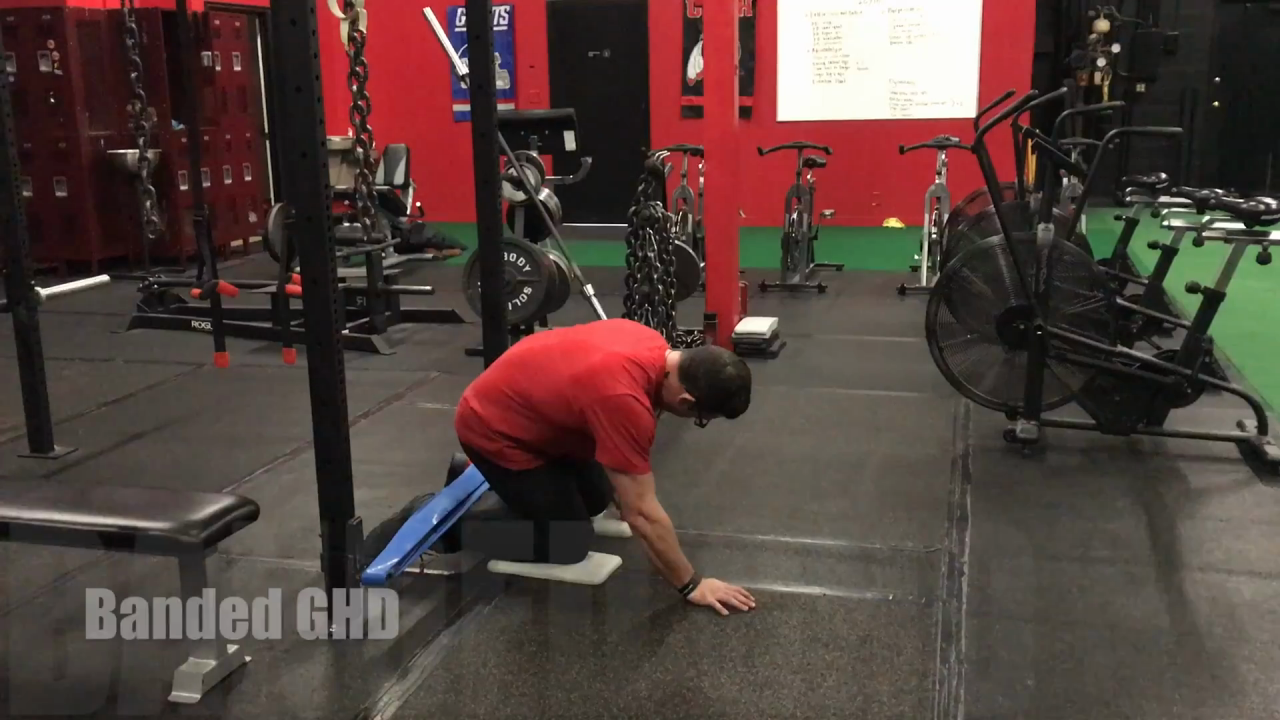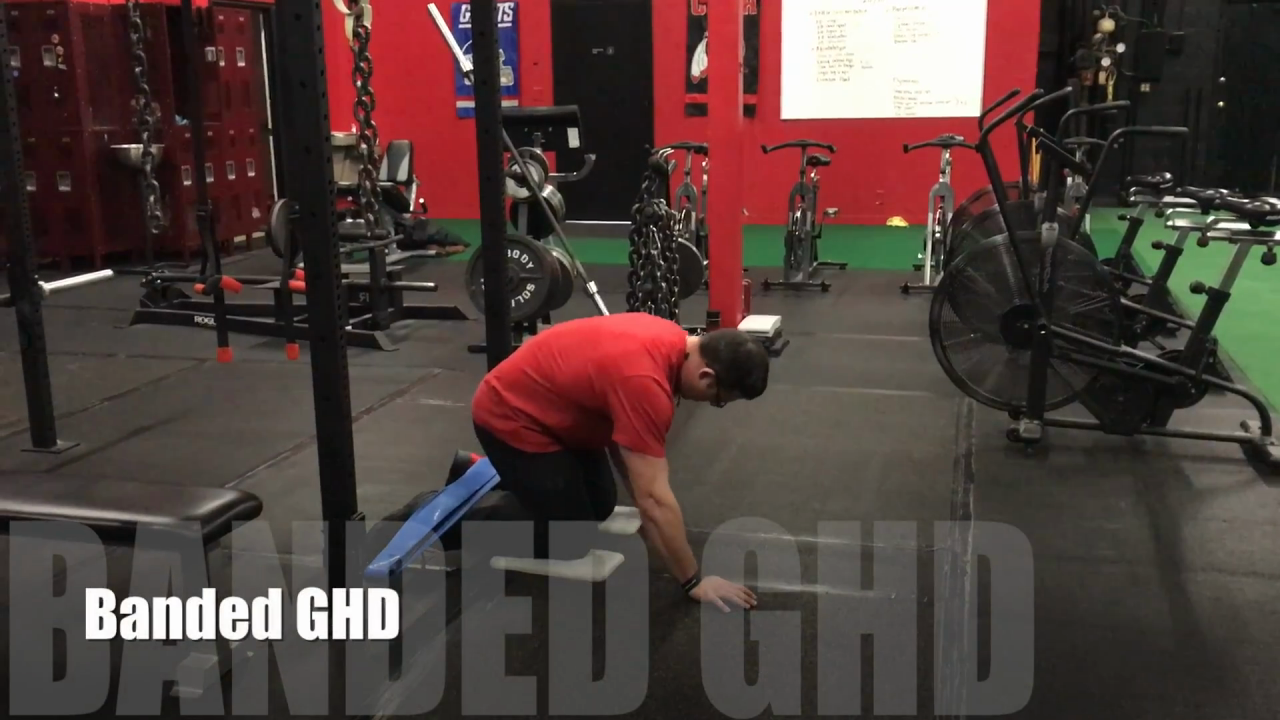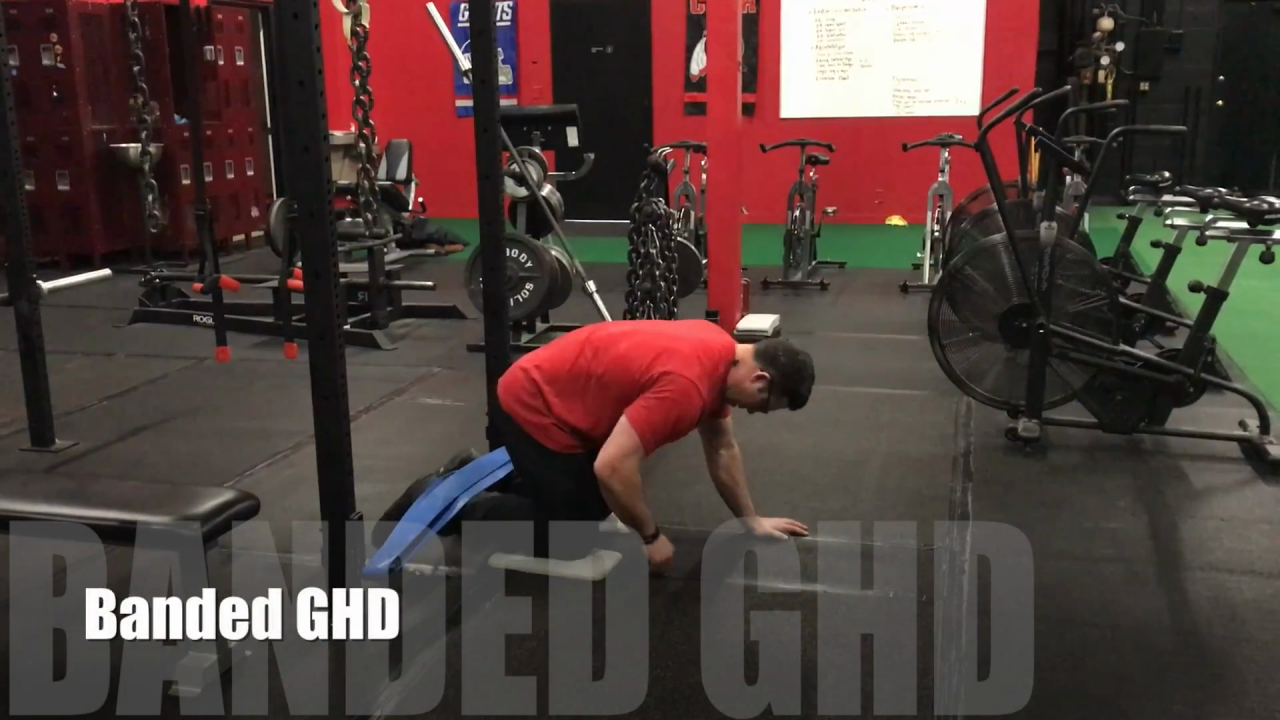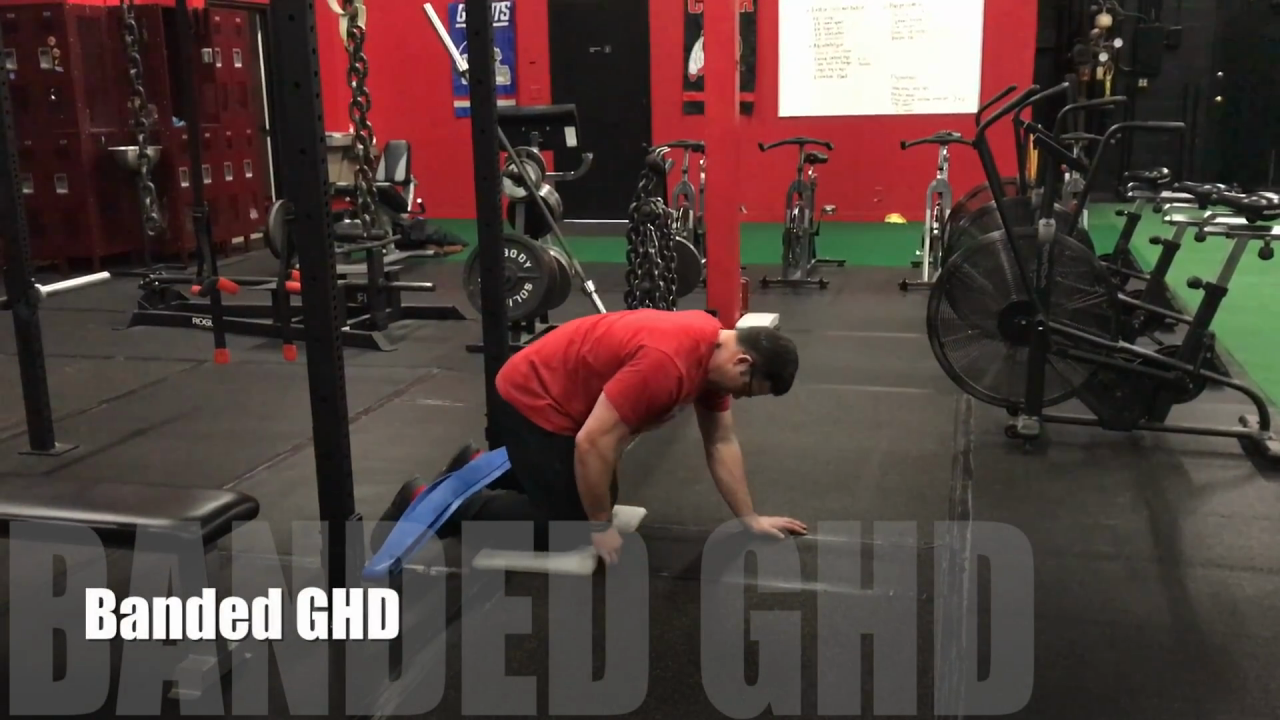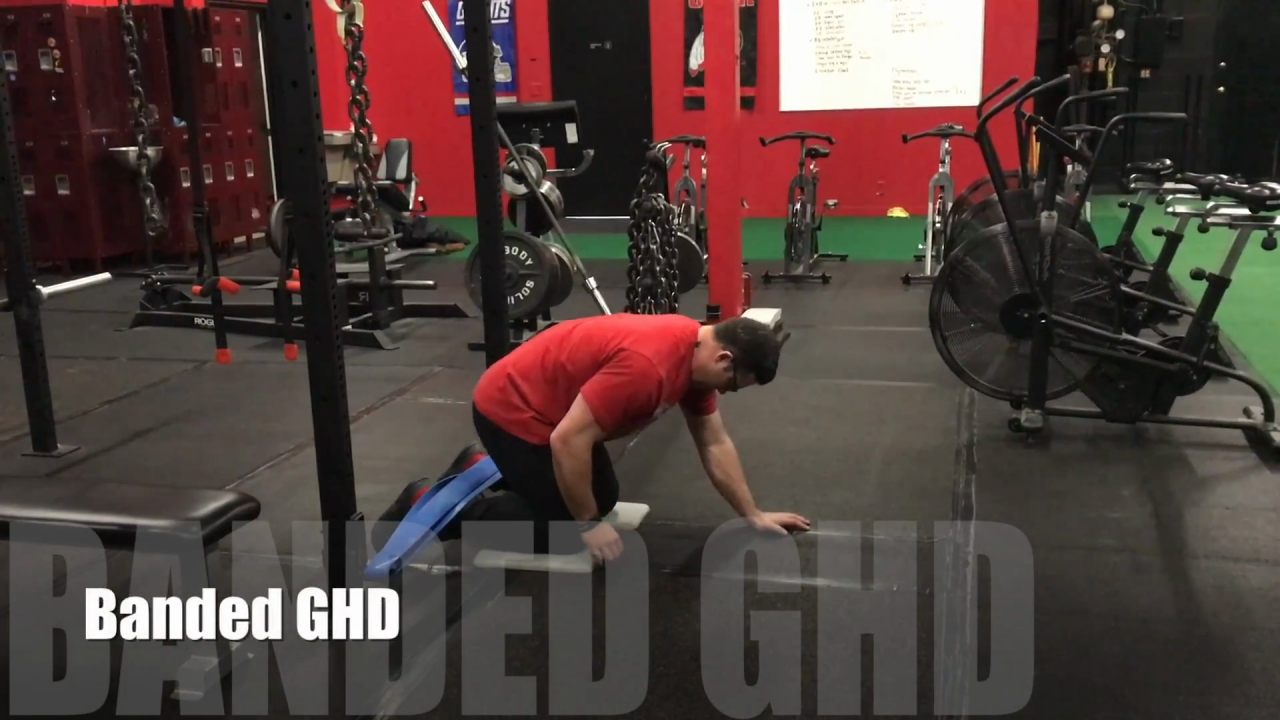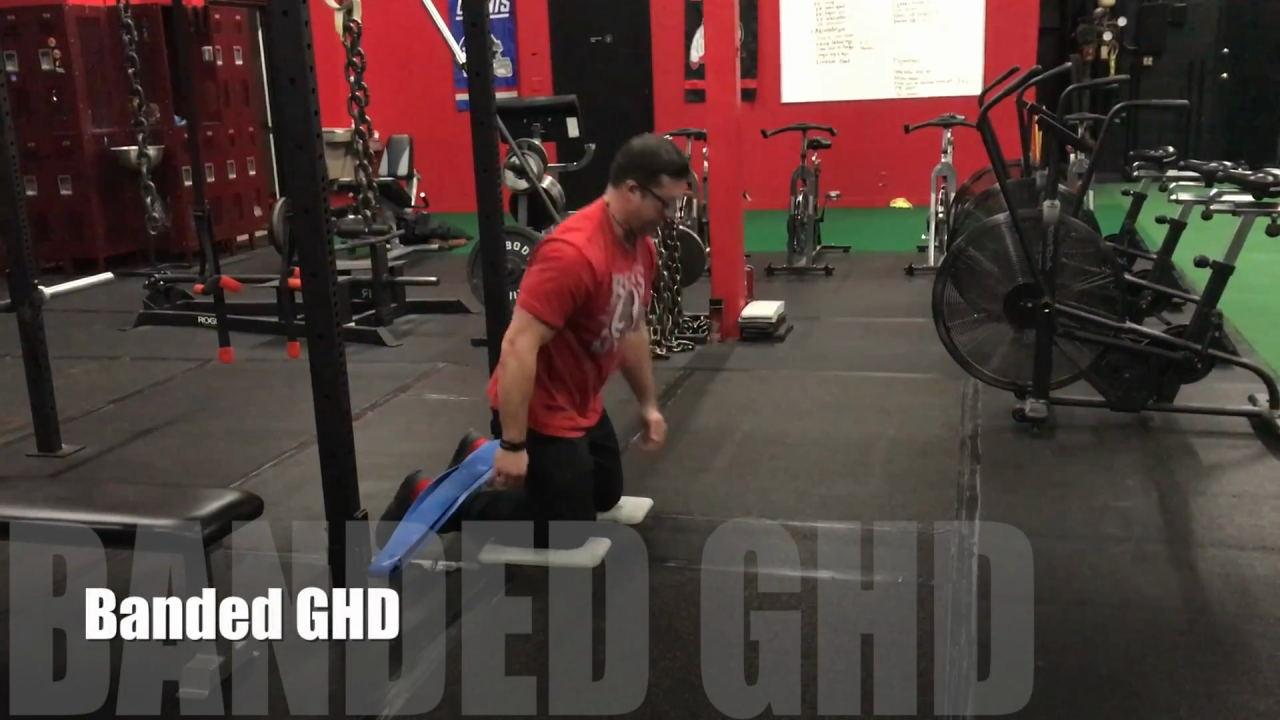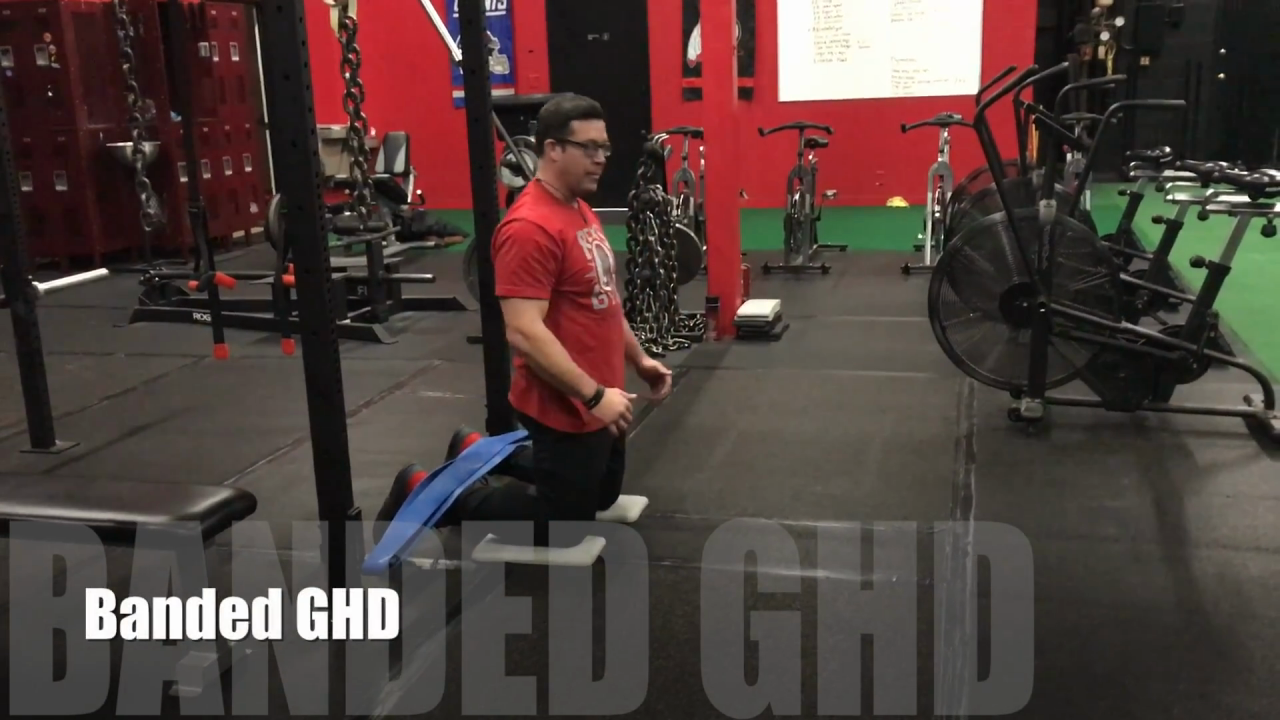
dt=0.5s
person 1, frame 1
left shoulder: (652, 346)
right shoulder: (624, 398)
right elbow: (641, 512)
right wrist: (691, 585)
right hip: (490, 429)
left knee: (593, 502)
right knee: (566, 546)
person 1, frame 2
left shoulder: (673, 343)
right shoulder: (645, 380)
right elbow: (653, 498)
left wrist: (635, 486)
right wrist: (694, 582)
left hip: (547, 405)
right hip: (511, 417)
left knee: (601, 507)
person 1, frame 3
left shoulder: (722, 356)
right shoulder: (686, 385)
left elbow: (722, 449)
right elbow: (612, 467)
left wrist: (751, 519)
right wrist: (650, 537)
left hip: (560, 397)
right hip: (533, 407)
left knee: (595, 508)
right ankle: (455, 507)
person 1, frame 4
left shoulder: (717, 351)
right shoulder: (668, 364)
left elbow: (722, 442)
right elbow: (593, 442)
left wrist: (751, 519)
right wrist: (600, 528)
left hip: (573, 394)
right hip: (532, 397)
left knee: (594, 499)
right knee: (564, 525)
person 1, frame 5
left shoulder: (698, 353)
right shoulder: (647, 366)
left elbow: (715, 444)
right elbow: (567, 440)
left wrist: (754, 515)
right wrist: (588, 525)
left hip: (551, 403)
right hip: (511, 410)
left knee: (602, 501)
person 1, frame 6
left shoulder: (641, 244)
right shoulder: (575, 254)
left elbow: (632, 329)
right elbow: (518, 347)
left wrist: (648, 404)
right wrist: (514, 445)
left hip: (582, 405)
right hip: (543, 413)
left knee: (606, 495)
right knee: (568, 527)
person 1, frame 7
left shoulder: (579, 210)
right shoulder: (530, 228)
right elbow: (523, 333)
left wrist: (639, 358)
right wrist: (594, 395)
left hip: (599, 398)
right hip: (566, 408)
left knee: (602, 495)
right knee: (563, 527)
